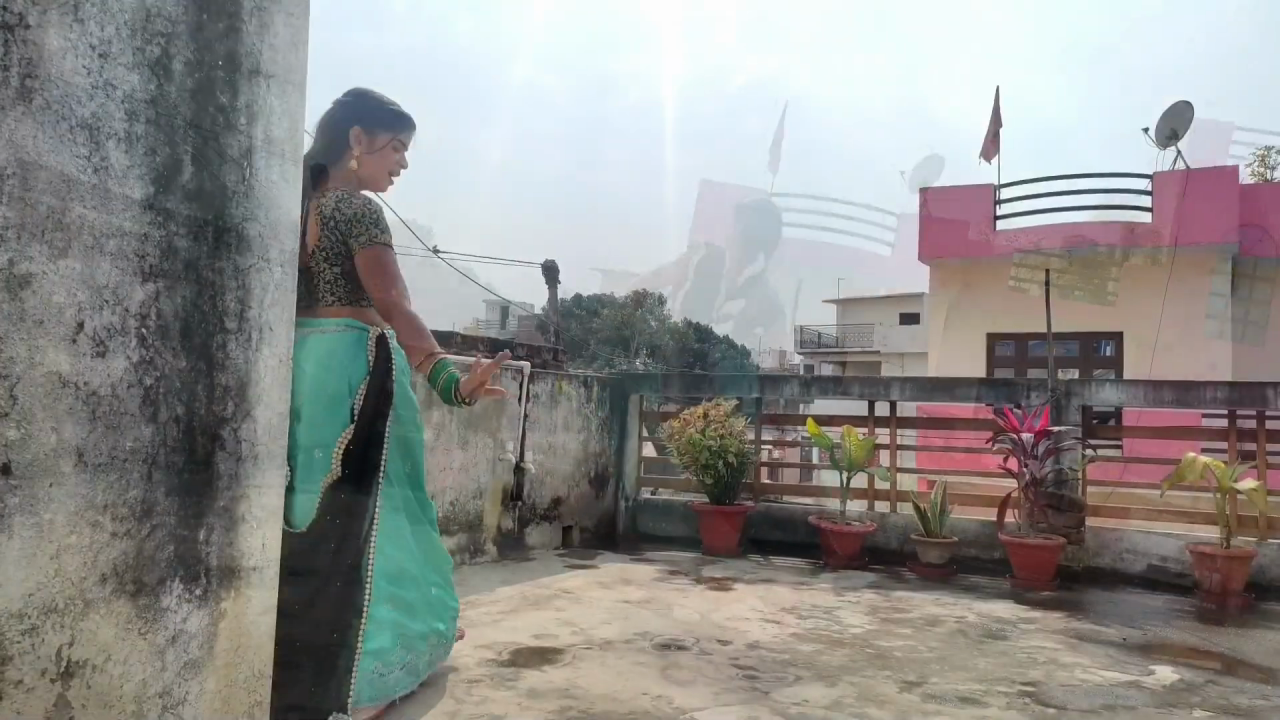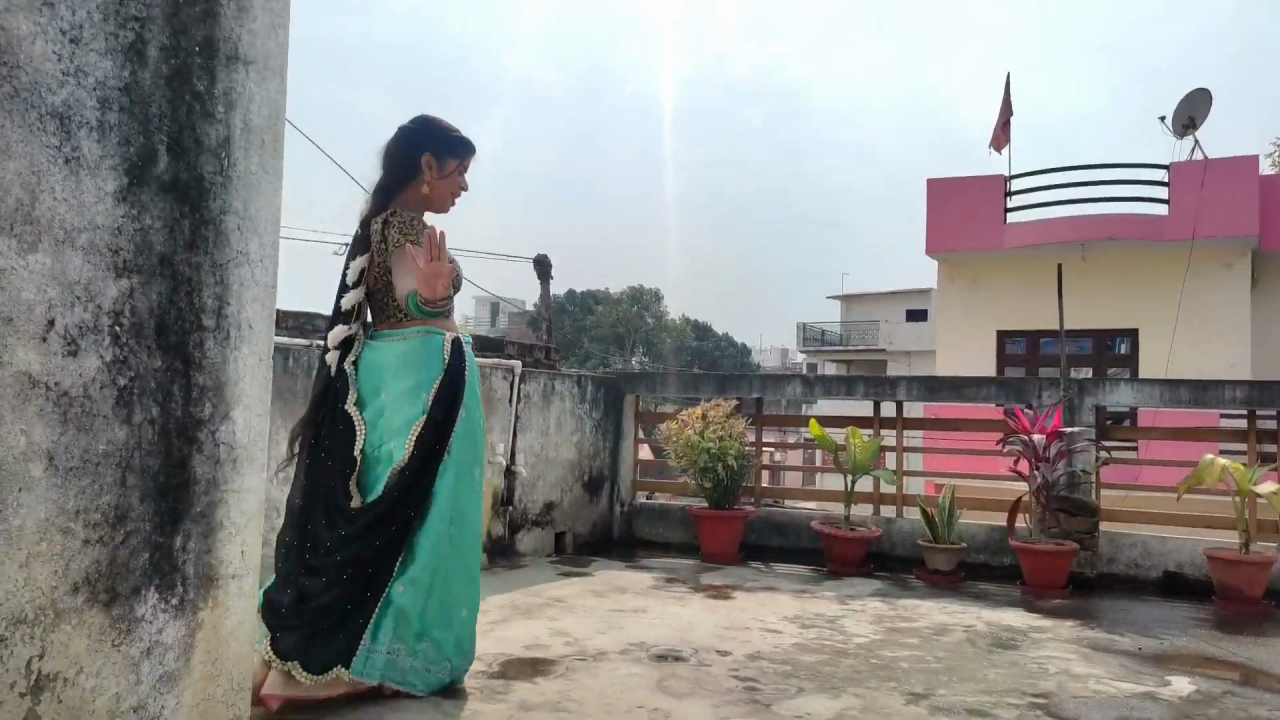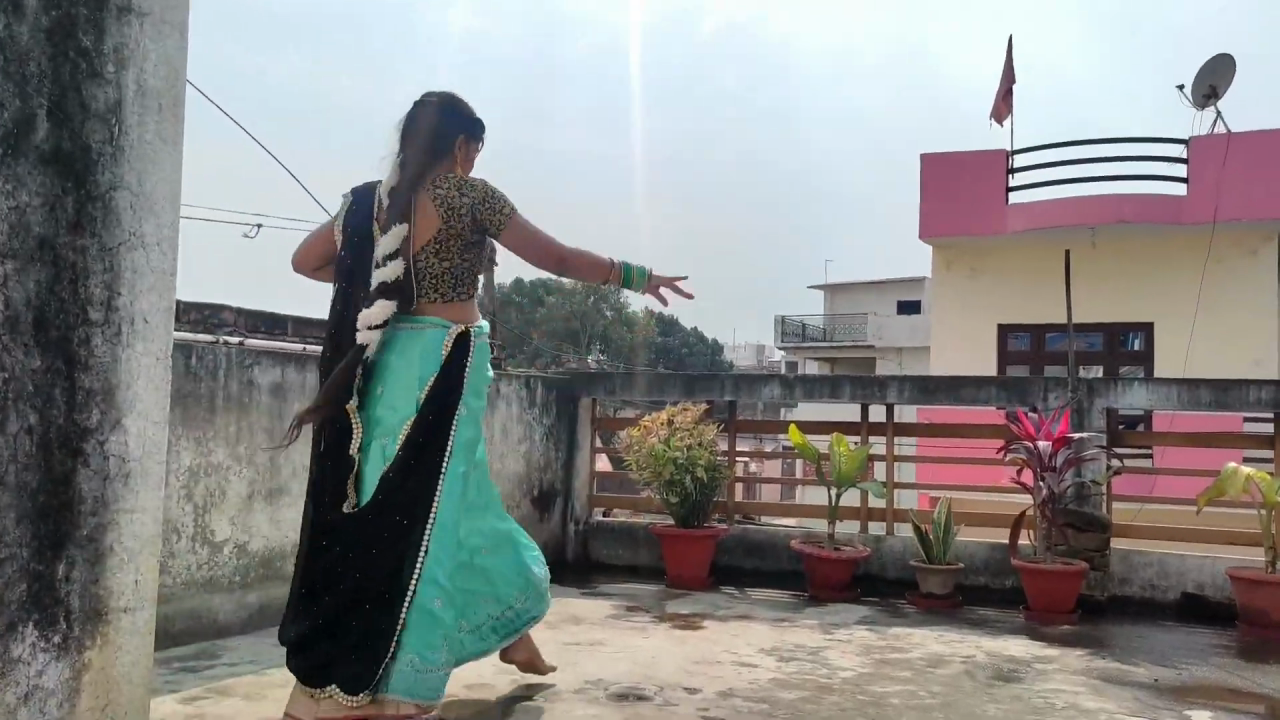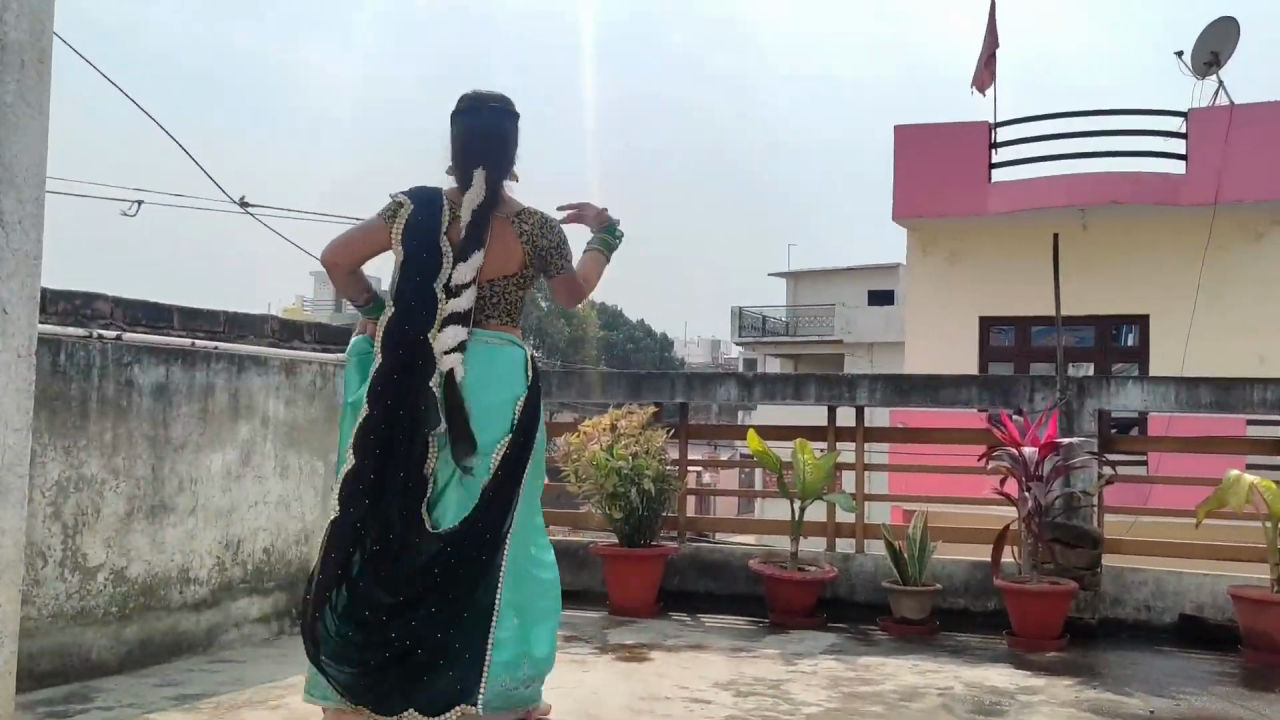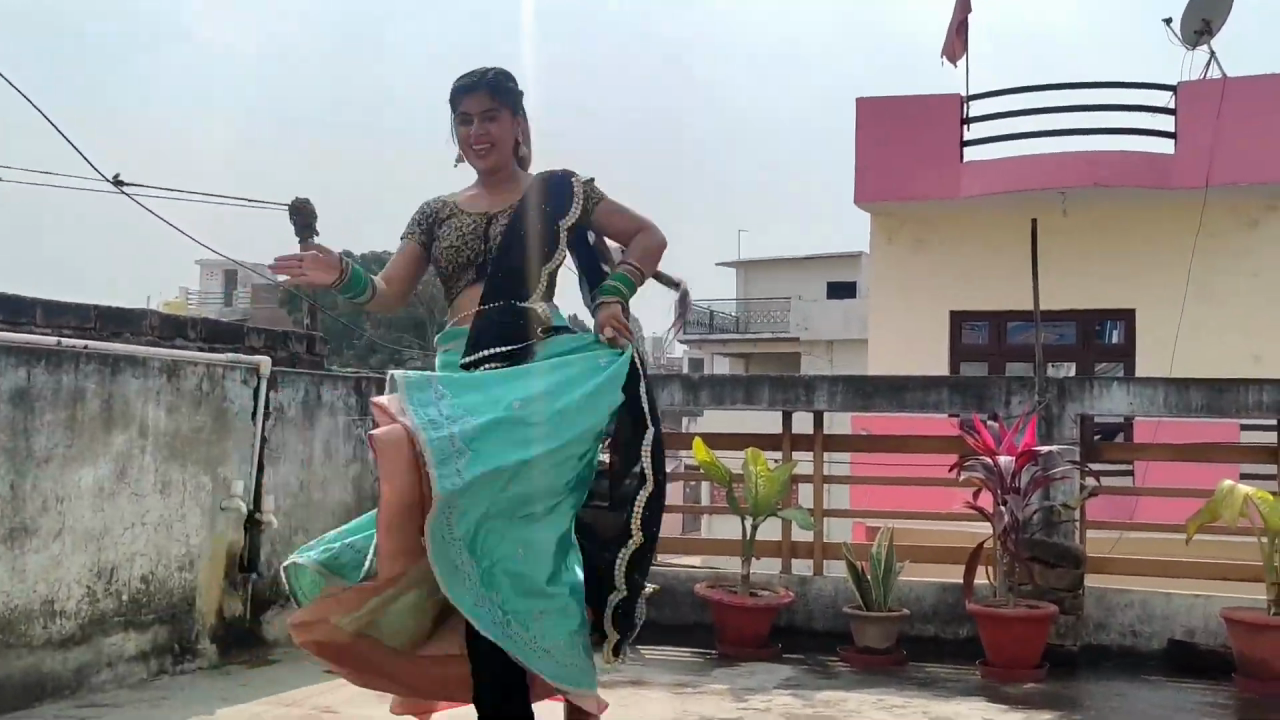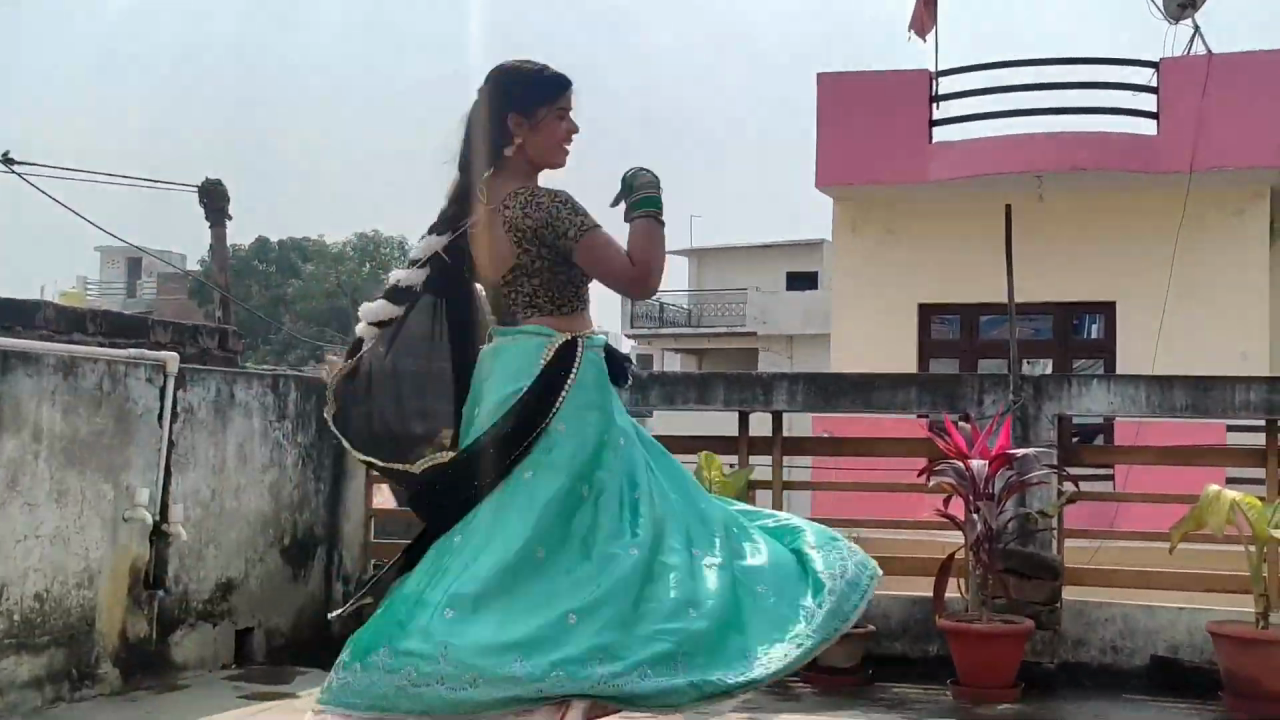
dt=0.4s
person 1, frame 1
left shoulder: (308, 204)
right shoulder: (354, 210)
right elbow: (392, 309)
right wrist: (449, 381)
left hip: (306, 365)
right hip: (347, 366)
left knee: (309, 523)
right knee: (349, 523)
person 1, frame 2
left shoulder: (376, 223)
right shoulder: (406, 227)
right elbow: (408, 288)
right wrist: (428, 295)
left hip: (377, 374)
right hip: (425, 374)
left knee: (361, 517)
right knee: (415, 520)
left ankle: (293, 663)
person 1, frame 3
left shoulder: (368, 200)
right shoulder: (469, 197)
left elbow: (306, 261)
right elbow: (558, 258)
right wrist: (638, 276)
left hip: (387, 368)
right hip: (443, 366)
right knee: (415, 523)
person 1, frame 4
left shoulder: (417, 207)
right shoulder: (537, 226)
left elbow: (336, 260)
right elbow: (576, 289)
left wrist: (376, 309)
right wrist: (607, 233)
left hip: (417, 384)
right hip: (505, 389)
left knee: (404, 536)
right knee: (488, 541)
person 1, frame 5
left shoulder: (563, 191)
right shoulder: (437, 213)
left elbow: (648, 236)
right elbow: (387, 293)
left wrist: (616, 292)
right wrist: (334, 274)
left hip: (546, 367)
right hip: (463, 374)
right knee: (486, 558)
person 1, frame 6
left shoulder: (476, 203)
right shoulder: (545, 207)
left elbow: (436, 271)
right elbow: (638, 281)
right wrist: (643, 199)
left hip: (513, 385)
right hip: (558, 390)
right knee: (527, 570)
